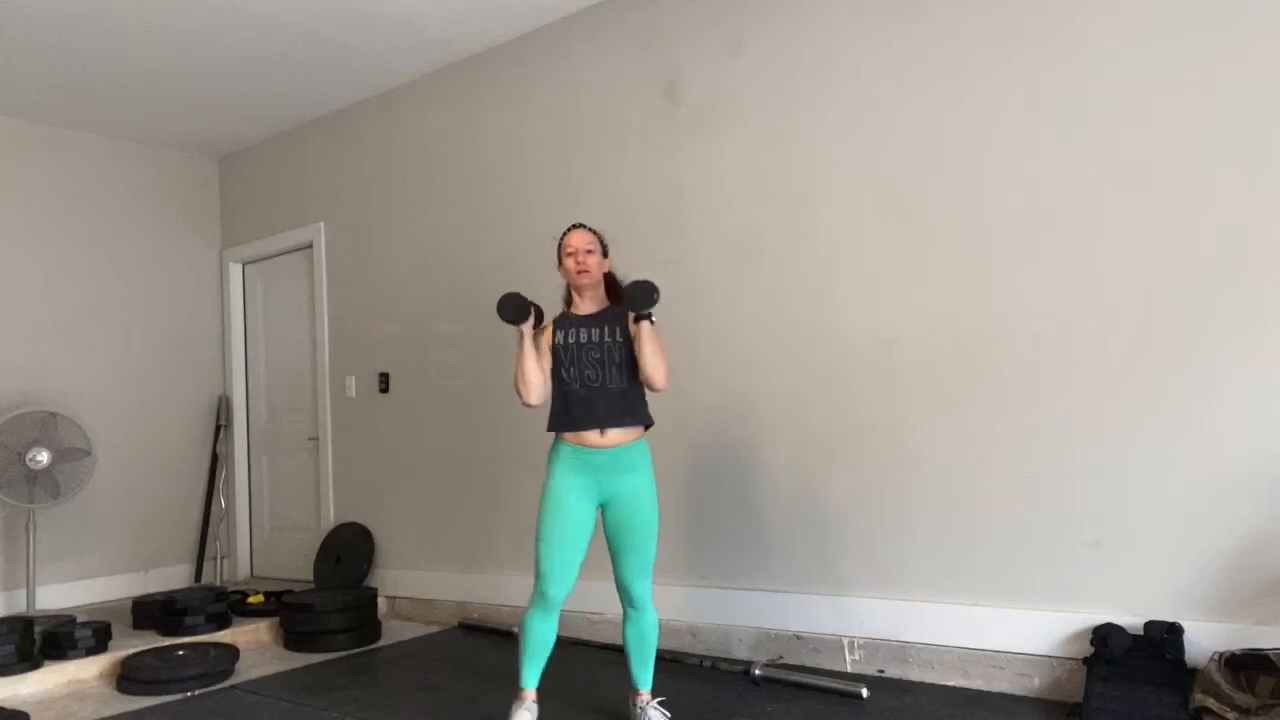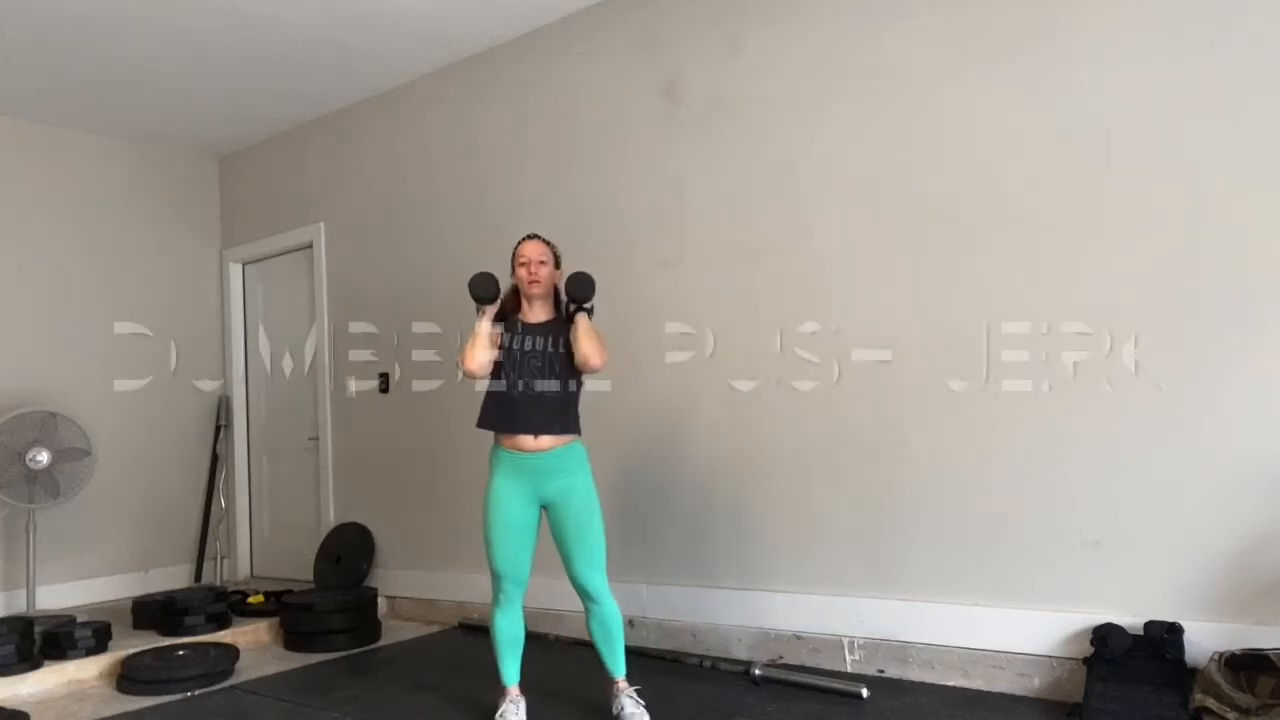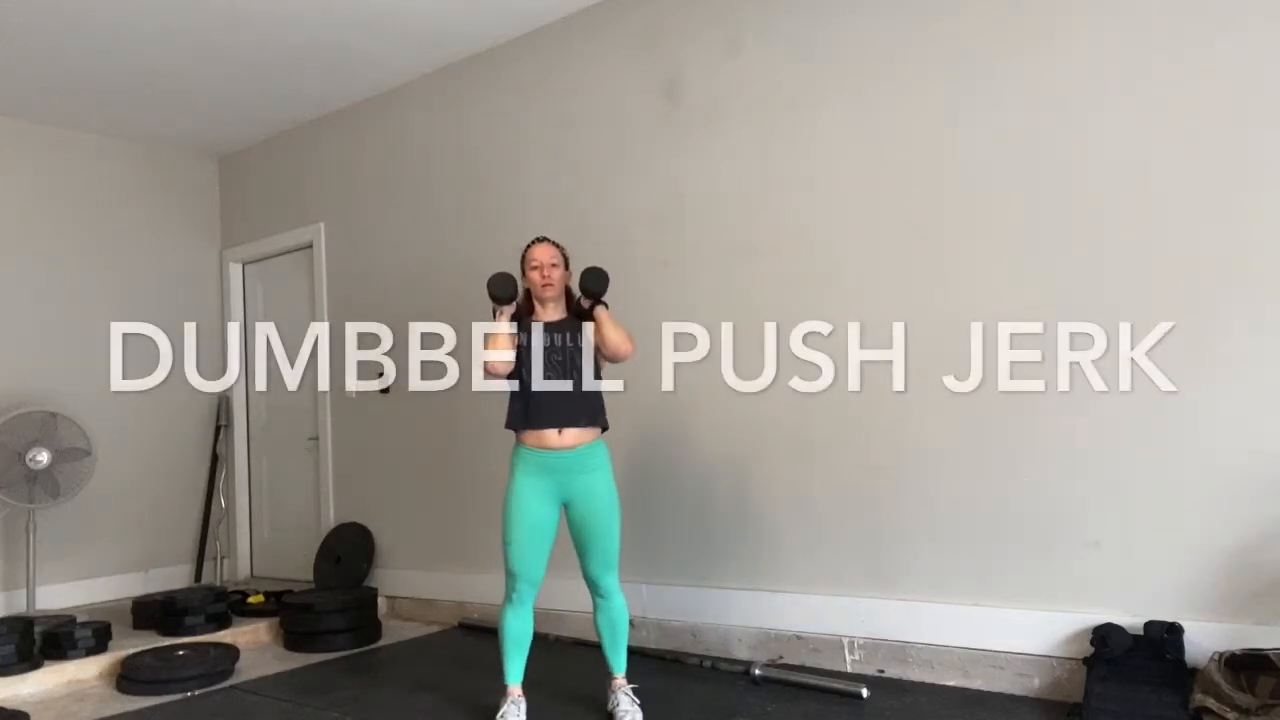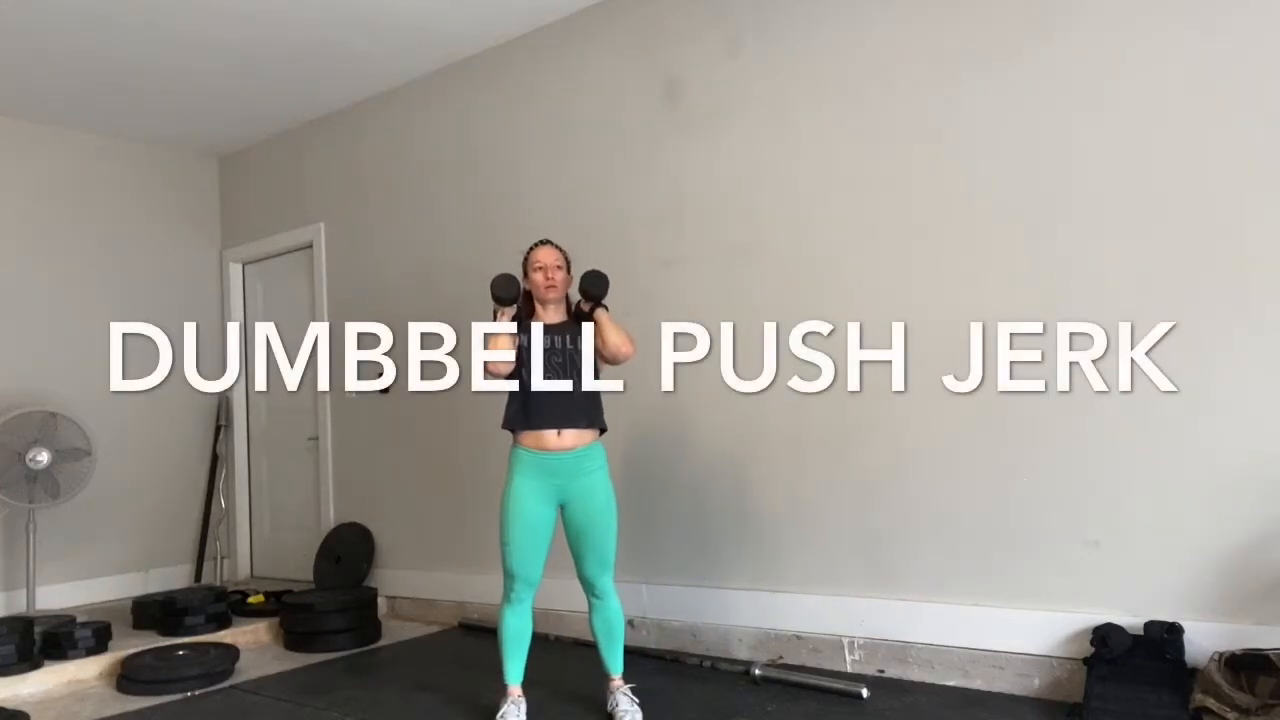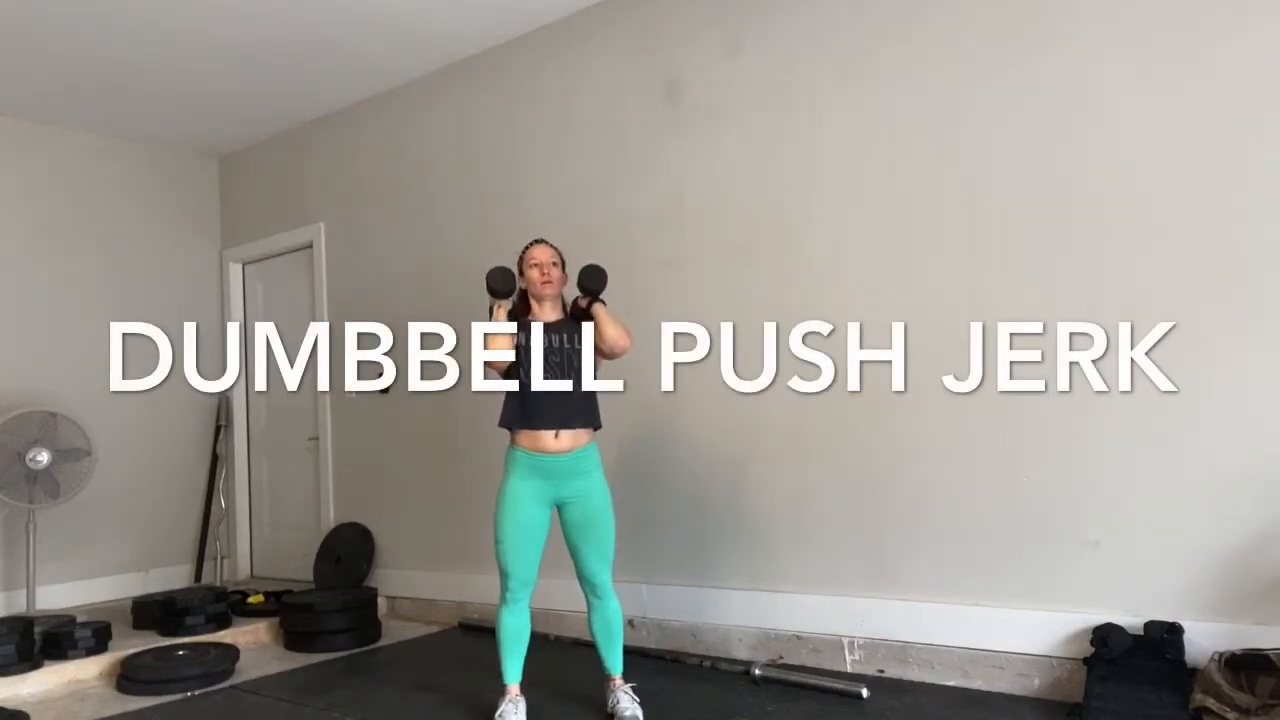
dt=0.5s
person 1, frame 1
left shoulder: (630, 320)
right shoulder: (553, 331)
left elbow: (658, 380)
right elbow: (532, 394)
left wrist: (642, 318)
right wrist: (524, 333)
left hip: (629, 465)
right hip: (571, 465)
left knee: (637, 592)
right knee: (550, 591)
person 1, frame 2
left shoulder: (572, 328)
right shoulder: (501, 331)
left elbow: (594, 361)
right elbow: (474, 366)
left wrist: (580, 312)
right wrist: (486, 315)
left hip: (566, 467)
right hip: (510, 470)
left knee: (593, 585)
right knee: (507, 589)
person 1, frame 3
left shoulder: (587, 328)
right shoulder: (516, 330)
left elbow: (622, 350)
right elbow: (496, 366)
left wrist: (596, 307)
right wrist: (503, 314)
left hip: (590, 466)
right hip: (532, 469)
left knee: (604, 582)
right knee: (521, 587)
person 1, frame 4
left shoulder: (586, 330)
right shoulder: (515, 330)
left elbow: (622, 351)
right elbow: (497, 367)
left wrist: (596, 309)
right wrist: (505, 315)
left hip: (586, 467)
right hip: (530, 469)
left knee: (599, 583)
right knee: (519, 586)
person 1, frame 5
left shoulder: (583, 328)
right shoulder: (512, 328)
left elbow: (620, 344)
right elbow: (496, 361)
left wrist: (595, 303)
right wrist: (500, 309)
left hip: (582, 470)
right hip: (526, 472)
left knee: (599, 583)
right knee: (515, 587)
